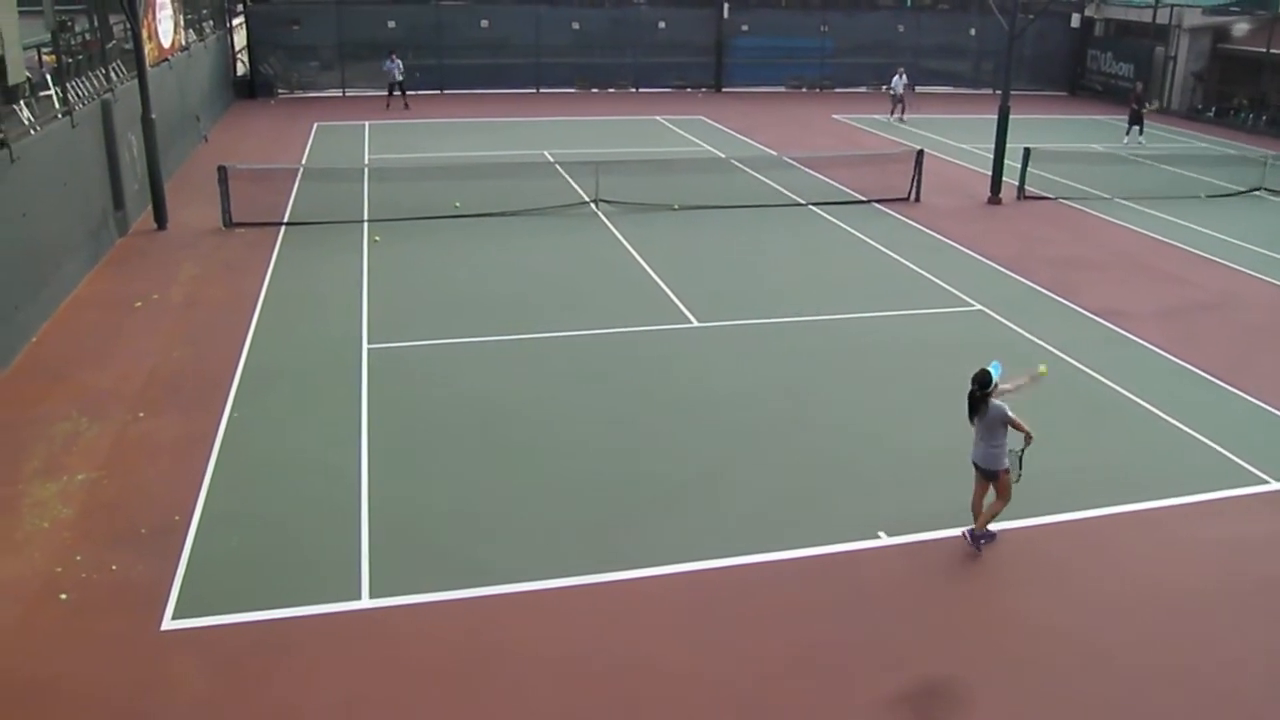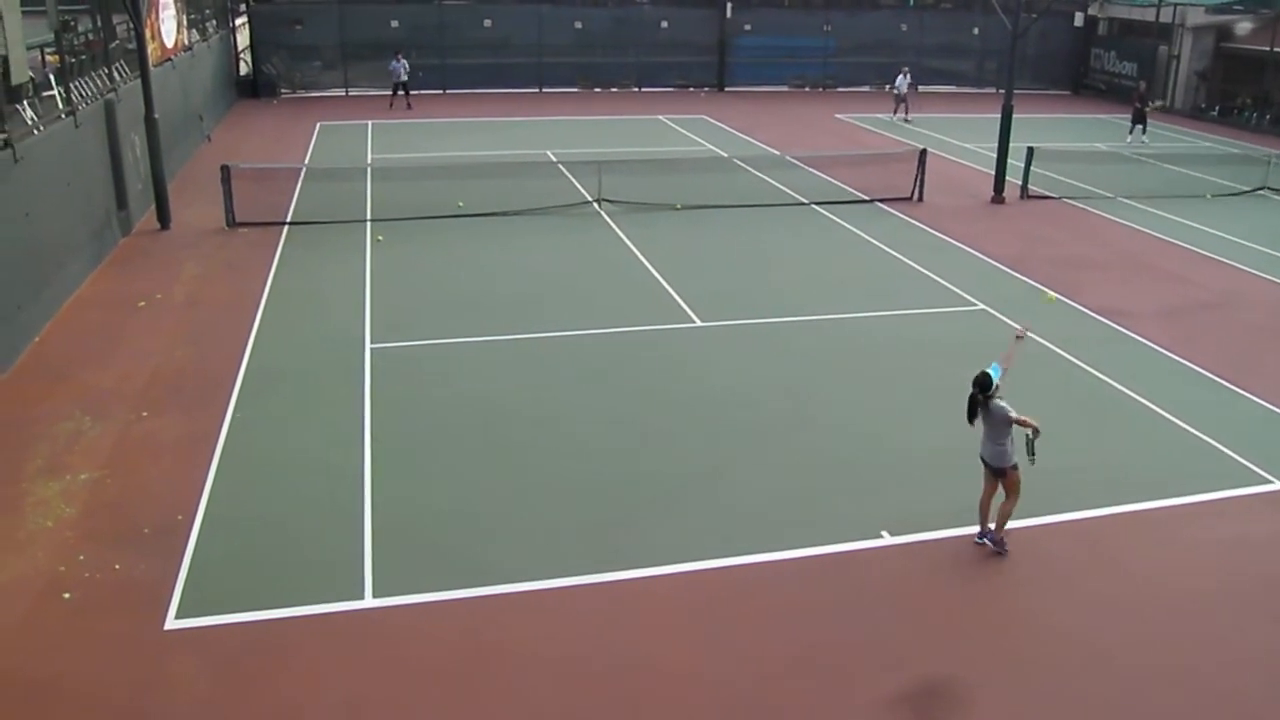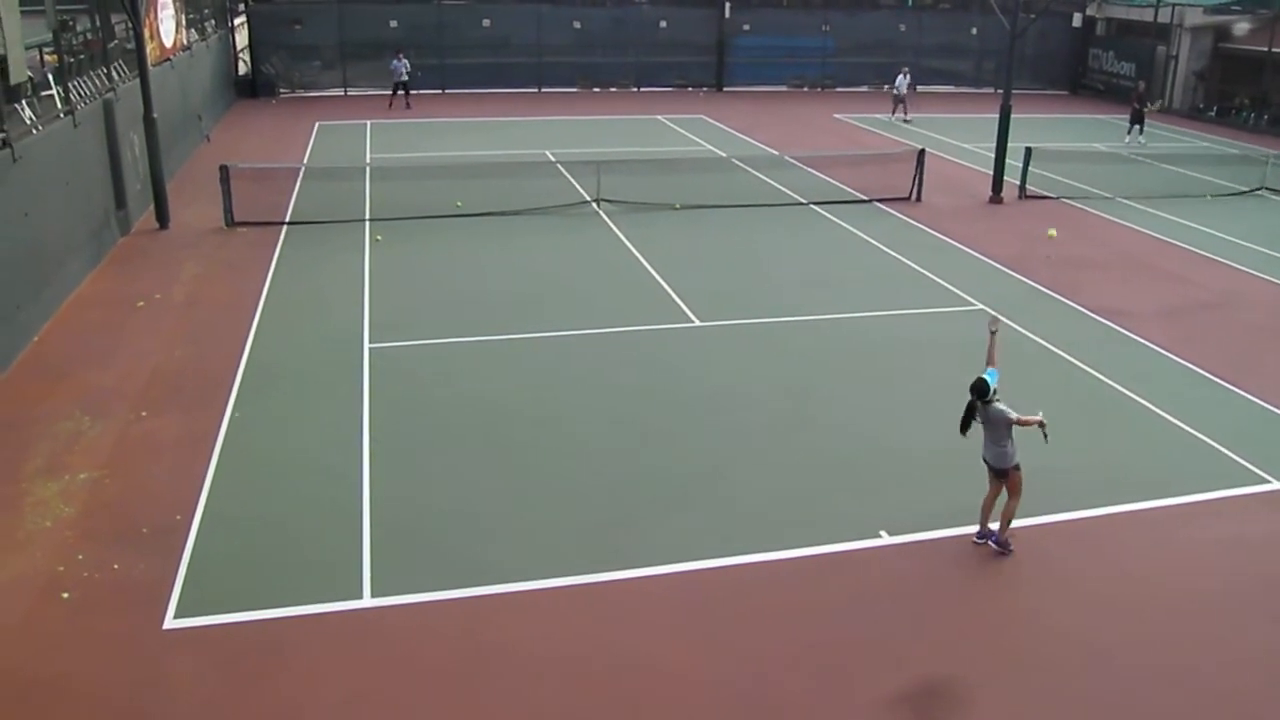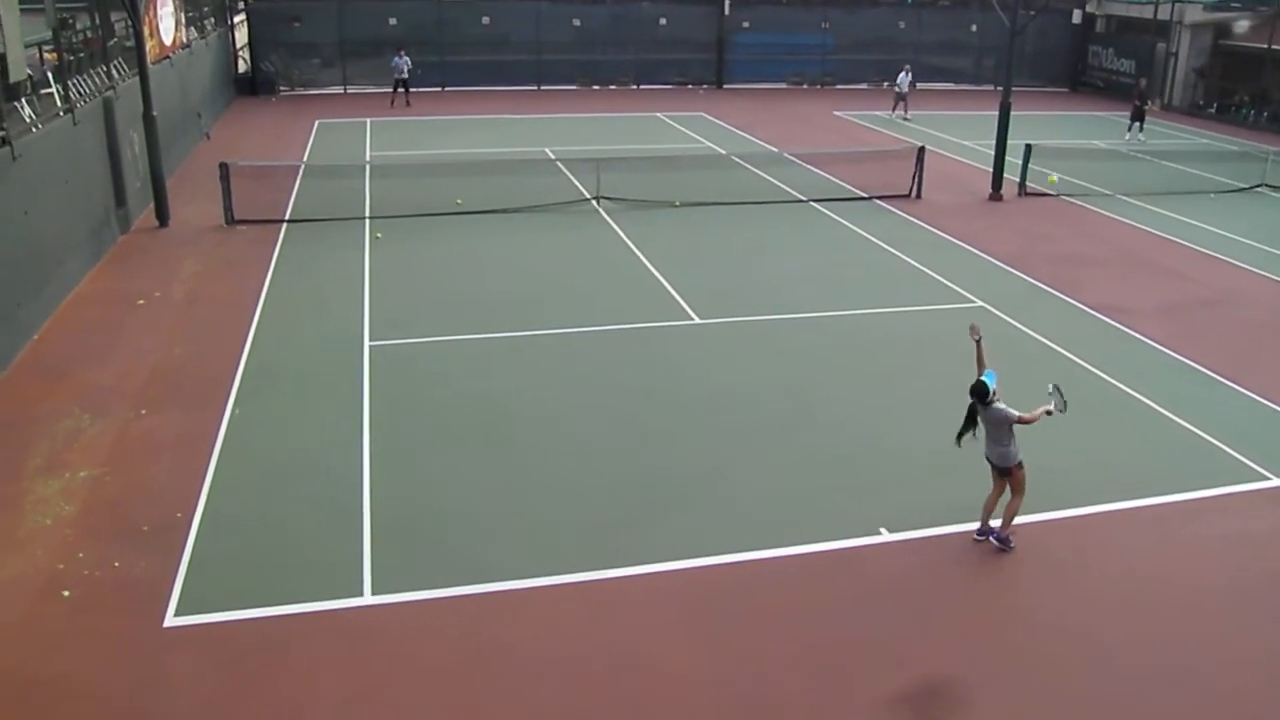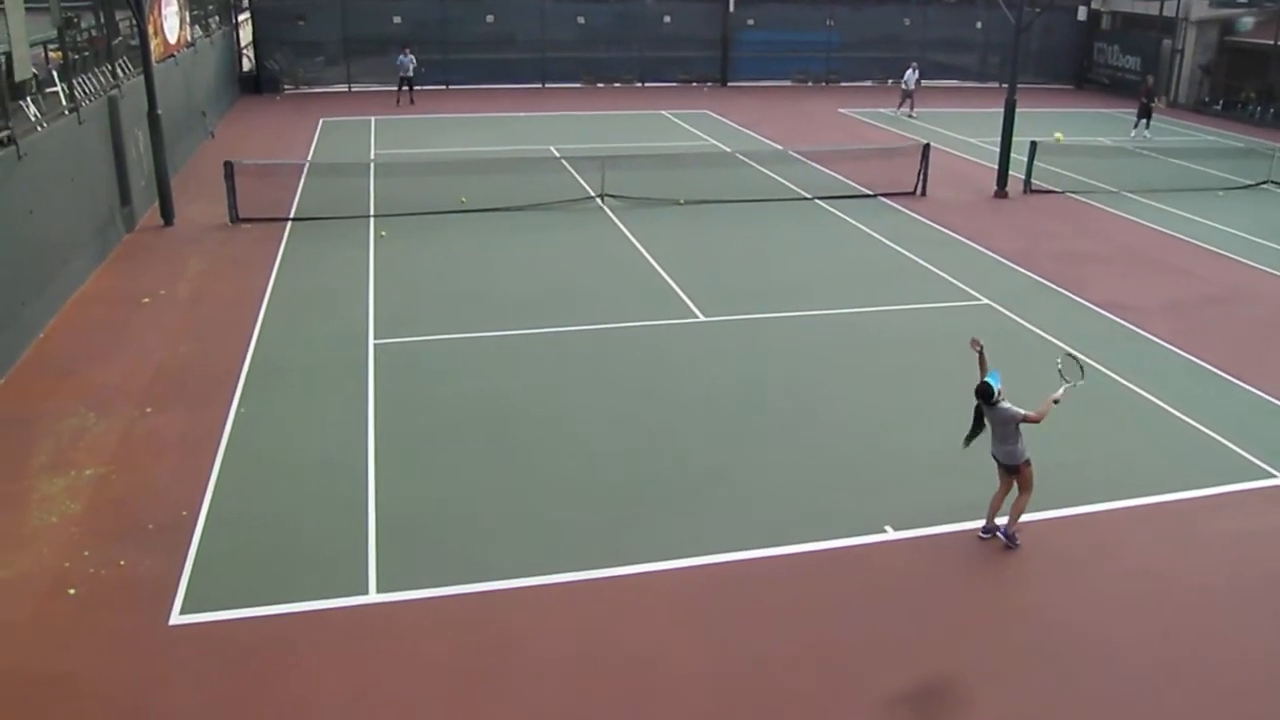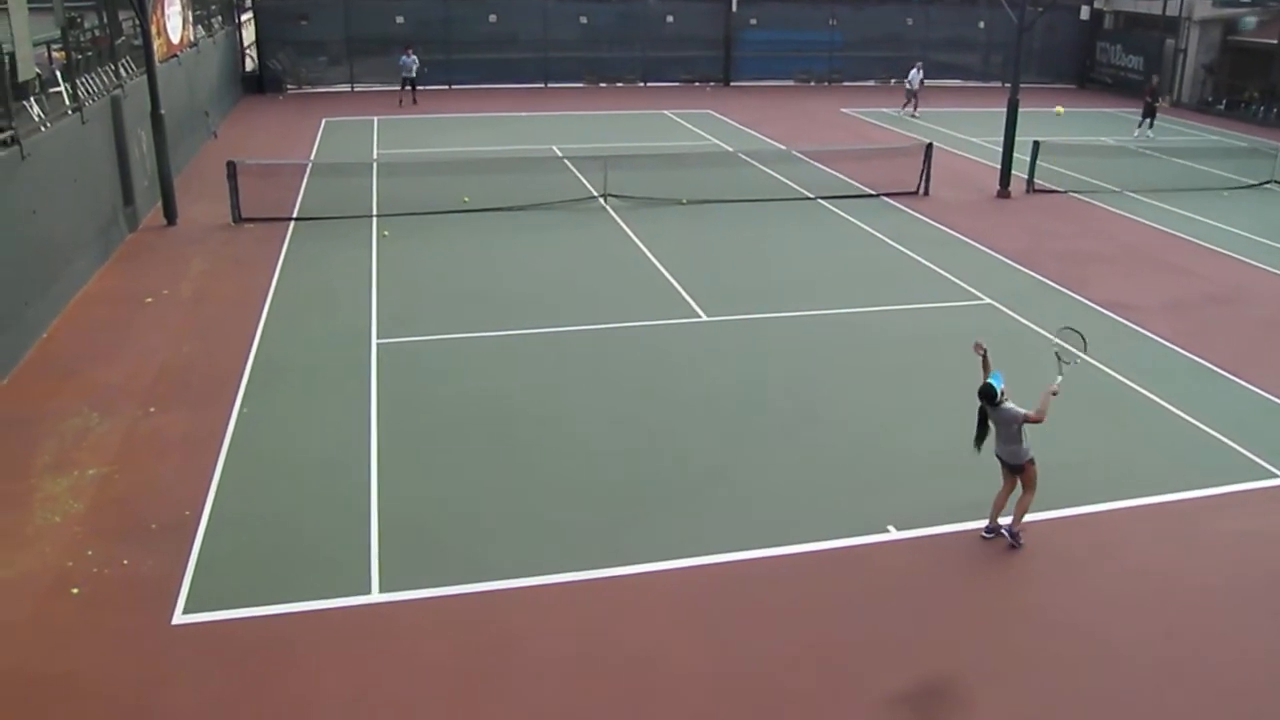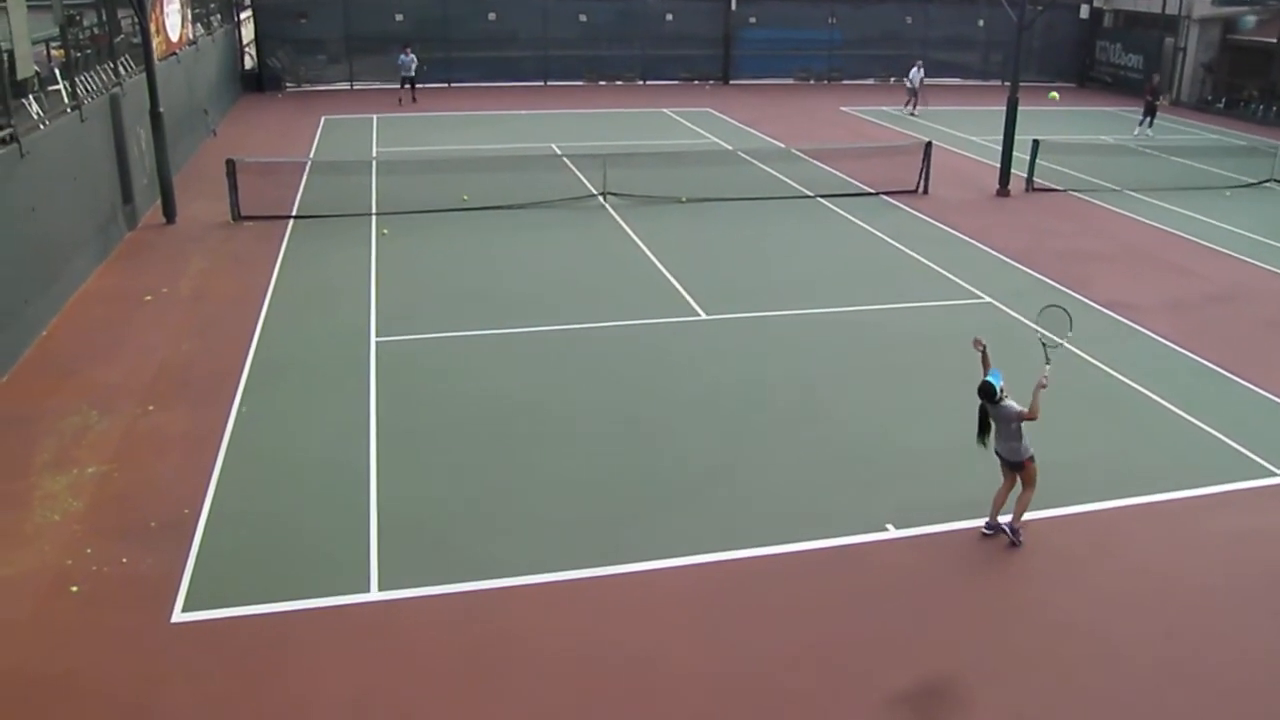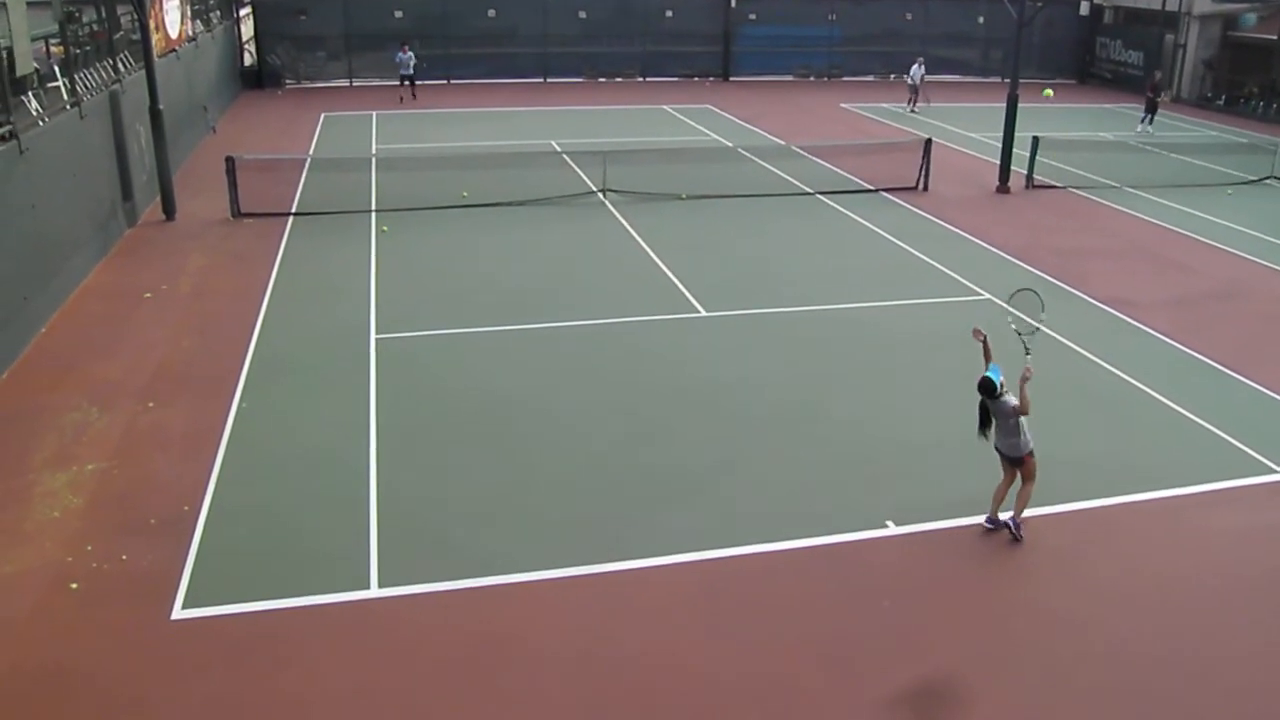
dt=0.1s
person 1, frame 1
left shoulder: (977, 399)
right shoulder: (999, 409)
left elbow: (1005, 388)
right elbow: (1019, 426)
left wrist: (1027, 380)
right wrist: (1029, 434)
left hip: (978, 457)
right hip: (996, 462)
left knee: (979, 493)
right knee: (1003, 499)
left ankle: (980, 531)
right ankle: (976, 531)
person 1, frame 2
left shoulder: (979, 399)
right shoulder: (1000, 409)
left elbow: (1002, 365)
right elbow: (1023, 422)
left wrist: (1016, 341)
right wrist: (1035, 426)
left hip: (987, 455)
right hip: (1004, 460)
left knee: (989, 491)
right knee: (1012, 496)
left ankle: (984, 531)
right ankle: (996, 536)
person 1, frame 3
left shoulder: (979, 401)
right shoulder: (999, 412)
left elbow: (990, 365)
right elbow: (1025, 421)
left wrist: (993, 335)
right wrist: (1039, 419)
left hip: (990, 456)
right hip: (1006, 461)
left knee: (993, 491)
right knee: (1014, 496)
left ankle: (983, 531)
right ankle: (1000, 538)
person 1, frame 4
left shoulder: (980, 402)
right shoulder: (999, 412)
left elbow: (982, 368)
right elbow: (1028, 419)
left wrist: (978, 343)
right wrist: (1045, 408)
left hip: (992, 454)
right hip: (1009, 460)
left knee: (997, 490)
right knee: (1017, 494)
left ankle: (983, 528)
right ankle: (1002, 534)
person 1, frame 5
left shoulder: (985, 402)
right shoulder: (1006, 412)
left elbow: (985, 373)
right elbow: (1037, 417)
left wrist: (980, 353)
right wrist: (1052, 398)
left hip: (999, 453)
right hip: (1016, 457)
left knee: (1004, 487)
right knee: (1025, 492)
left ankle: (988, 526)
right ankle: (1009, 530)
person 1, frame 6
left shoulder: (988, 402)
right shoulder: (1009, 412)
left elbow: (988, 374)
right elbow: (1038, 417)
left wrist: (984, 356)
right wrist: (1048, 393)
left hip: (1003, 452)
right hip: (1020, 457)
left knee: (1008, 486)
right knee: (1029, 490)
left ankle: (991, 526)
right ankle: (1013, 529)
person 1, frame 7
left shoulder: (989, 399)
right shoulder: (1007, 409)
left elbow: (988, 372)
right elbow: (1032, 415)
left wrist: (983, 352)
right wrist: (1037, 390)
left hip: (1003, 450)
right hip: (1020, 454)
left knee: (1008, 484)
right knee: (1029, 488)
left ankle: (992, 523)
right ankle: (1013, 525)
person 1, frame 8
left shoulder: (989, 395)
right shoulder: (1005, 404)
left elbow: (989, 365)
right elbow: (1024, 410)
left wrist: (984, 343)
right wrist: (1023, 383)
left hip: (1002, 445)
right hip: (1020, 449)
left knee: (1008, 478)
right knee: (1028, 482)
left ankle: (992, 517)
right ankle: (1015, 519)
